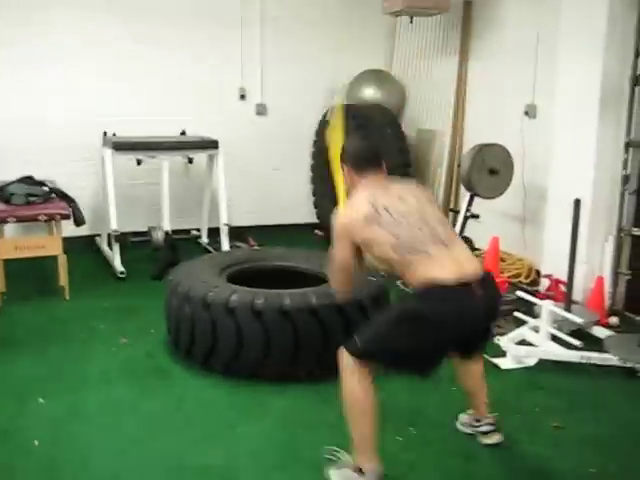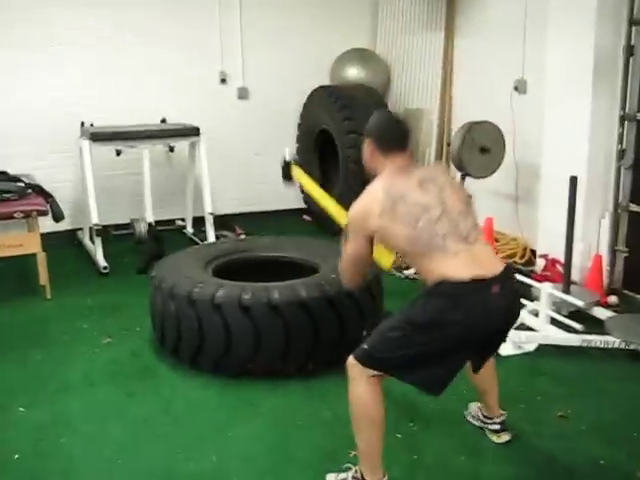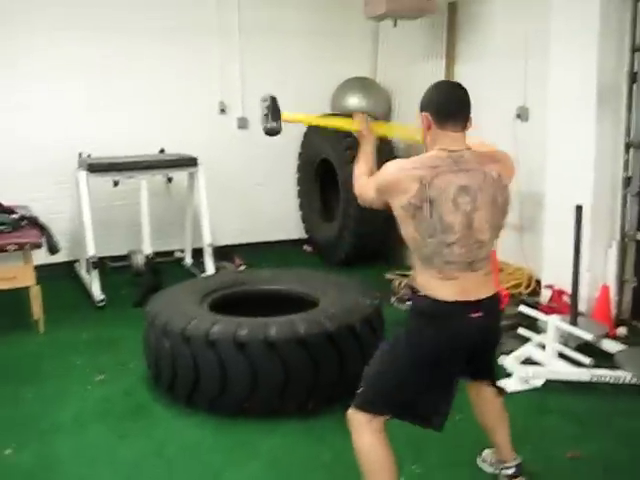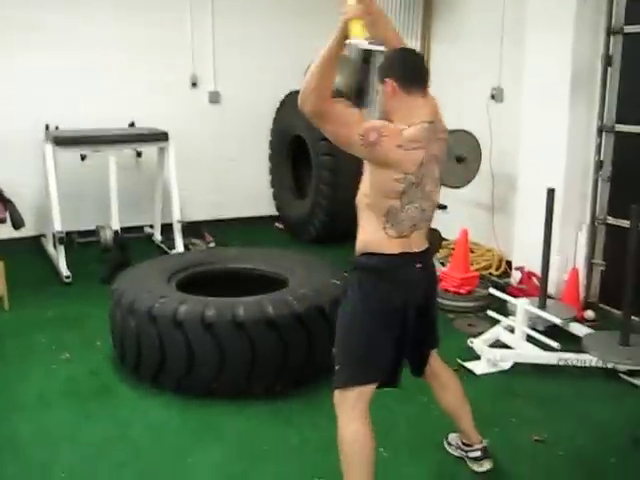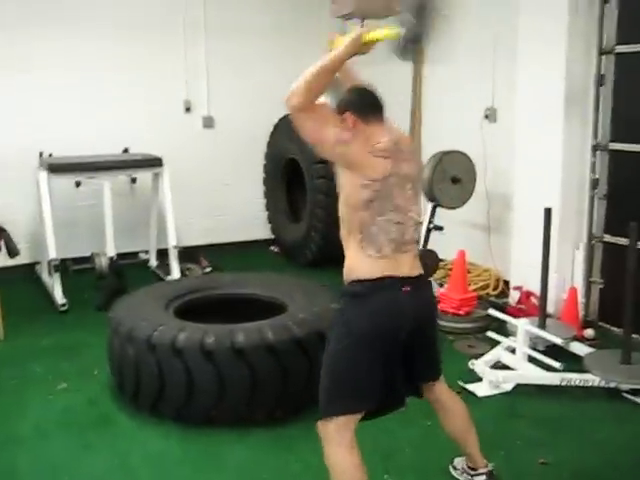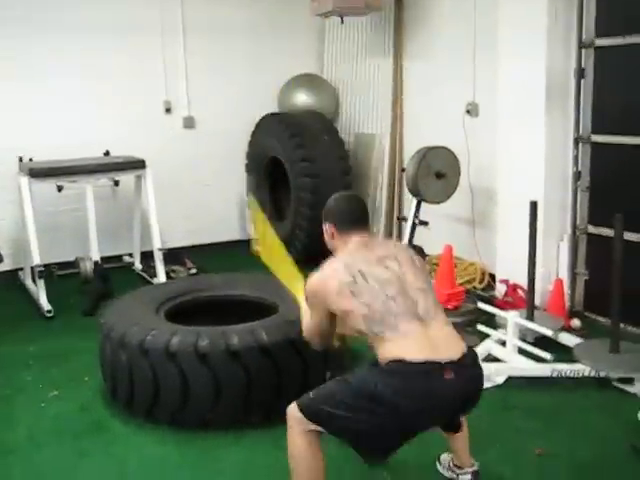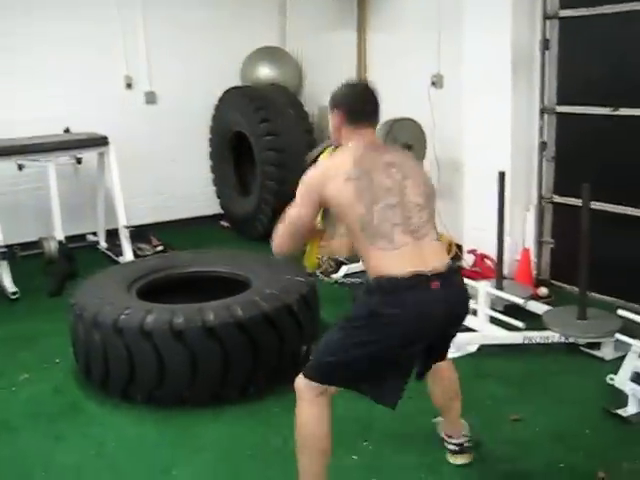
dt=0.3s
person 1, frame 1
left shoulder: (347, 216)
right shoulder: (414, 189)
left elbow: (339, 282)
left hip: (443, 301)
right hip: (484, 292)
left knee: (353, 362)
right knee: (462, 344)
right ankle: (484, 421)
person 1, frame 2
left shoulder: (366, 205)
right shoulder: (444, 175)
left elbow: (350, 275)
left wrist: (352, 240)
left hip: (459, 302)
right hip: (505, 293)
left knee: (360, 368)
right knee: (472, 337)
right ankle: (493, 418)
person 1, frame 3
left shoulder: (402, 175)
right shoulder: (500, 168)
left elbow: (363, 191)
left wrist: (366, 142)
left hip: (435, 317)
right hip: (487, 311)
left knee: (363, 419)
right knee: (480, 380)
person 1, frame 4
left shoulder: (392, 143)
right shoulder: (432, 119)
left elbow: (312, 104)
right elbow: (404, 58)
left hip: (380, 275)
right hip: (420, 268)
left knee: (351, 400)
right knee: (429, 360)
person 1, frame 5
left shoulder: (360, 154)
right shoulder: (405, 147)
left elbow: (298, 105)
right elbow: (366, 105)
left wrist: (341, 52)
right wrist: (347, 70)
left hip: (372, 302)
right hip: (416, 295)
left knee: (335, 425)
right knee: (433, 385)
person 1, frame 6
left shoulder: (323, 280)
right shoulder: (406, 253)
left elbow: (316, 339)
left wrist: (309, 310)
left hip: (410, 384)
right hip: (467, 374)
left knee: (299, 419)
person 1, frame 7
left shoulder: (326, 171)
right shoulder: (409, 161)
left elbow: (282, 246)
left wrist: (310, 232)
left hip: (398, 300)
right hip: (448, 289)
left knee: (310, 388)
right knee: (434, 355)
right ankle: (457, 436)
